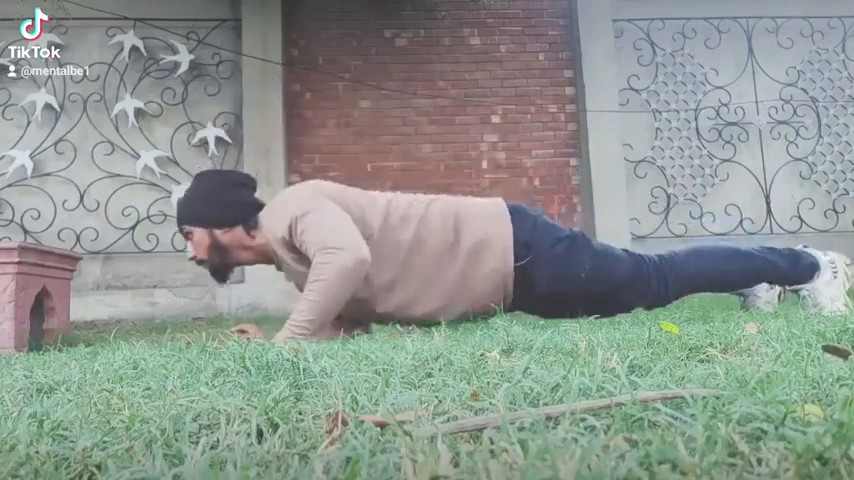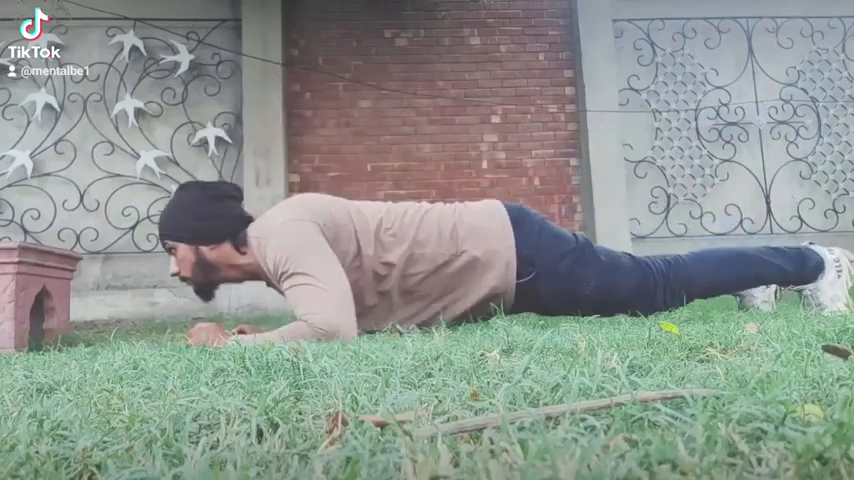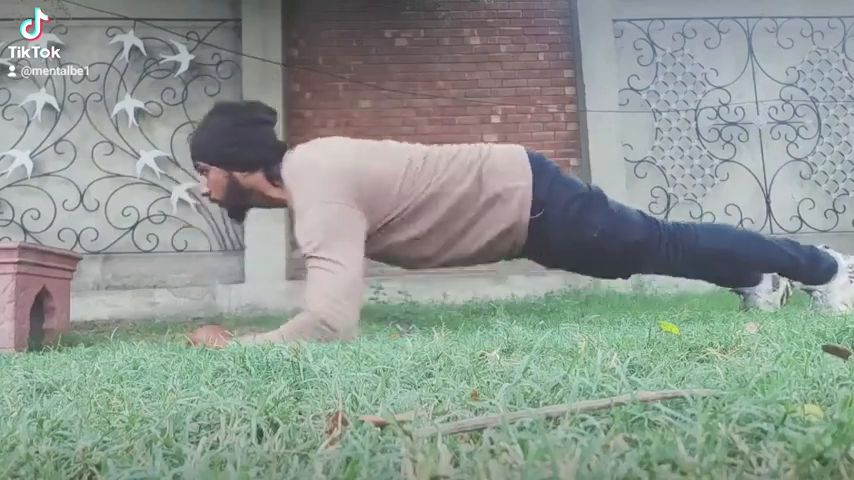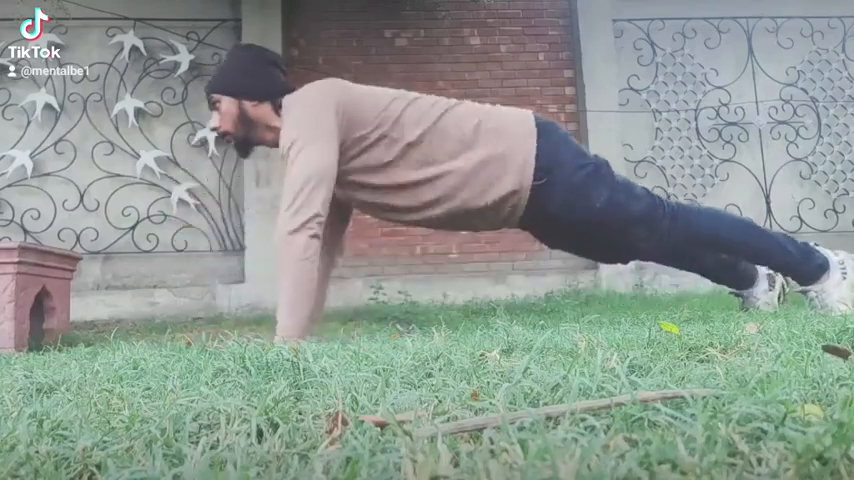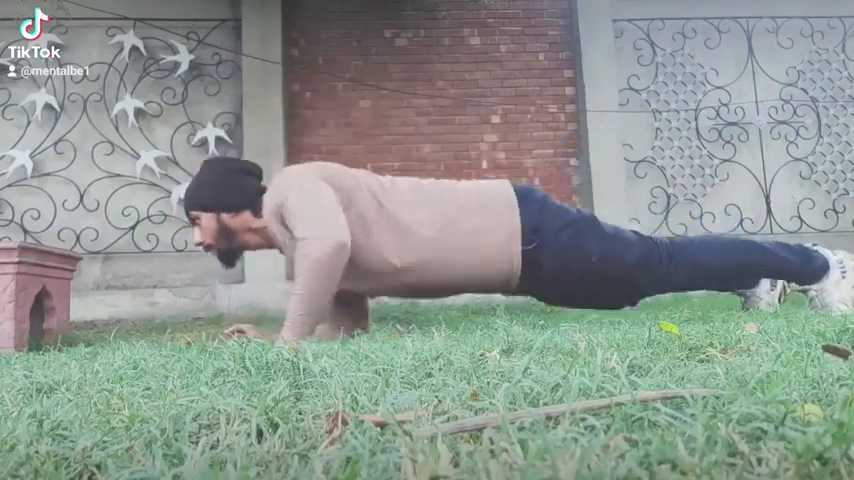
dt=0.5s
person 1, frame 1
left shoulder: (296, 209)
right shoulder: (291, 259)
left elbow: (350, 259)
right elbow: (350, 326)
left wrist: (288, 344)
right wrist: (285, 341)
left hip: (513, 252)
right hip: (505, 279)
left knee: (653, 279)
right knee: (632, 289)
right ankle: (753, 280)
person 1, frame 2
left shoulder: (281, 234)
right shoulder: (286, 234)
left elbow: (336, 328)
right elbow: (346, 318)
left wrist: (238, 345)
right wrist: (256, 340)
left hip: (511, 255)
right hip: (496, 254)
left knee: (656, 284)
right knee: (644, 283)
right ankle: (759, 278)
person 1, frame 3
left shoulder: (320, 192)
right shoulder: (305, 167)
left elbow: (336, 319)
right elbow: (328, 287)
left wrist: (246, 349)
right wrist: (291, 339)
left hip: (532, 199)
right hip: (516, 214)
left knee: (666, 245)
right knee: (643, 258)
right ankle: (756, 283)
person 1, frame 4
left shoulder: (308, 109)
right shoulder: (315, 146)
left elbow: (299, 231)
right elbow: (324, 243)
left wrist: (286, 347)
right wrist: (301, 334)
left hip: (532, 162)
right hip: (520, 190)
left knee: (661, 228)
right knee: (629, 242)
right ankle: (752, 281)
person 1, frame 5
left shoulder: (292, 190)
right shoulder: (294, 245)
left elbow: (333, 240)
right elbow: (348, 325)
left wrist: (289, 342)
right wrist: (275, 342)
left hip: (520, 231)
right hip: (509, 254)
left knee: (661, 261)
right knee: (641, 275)
right ankle: (756, 279)
